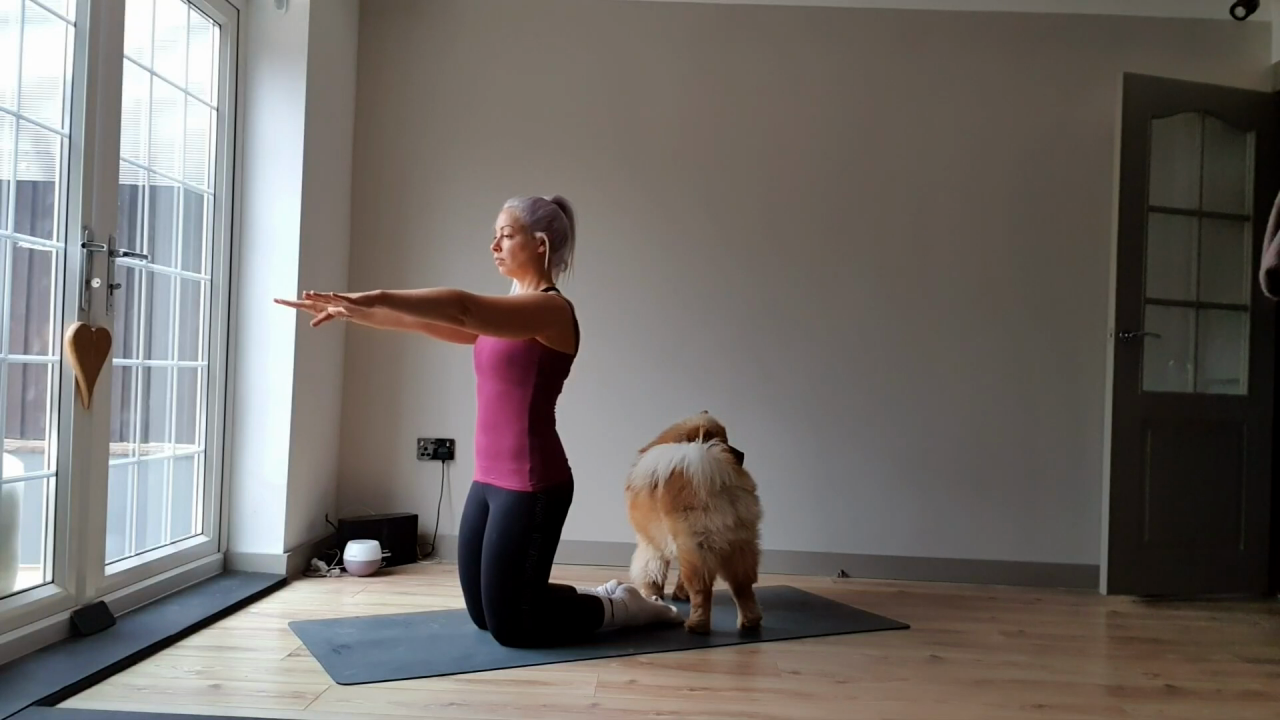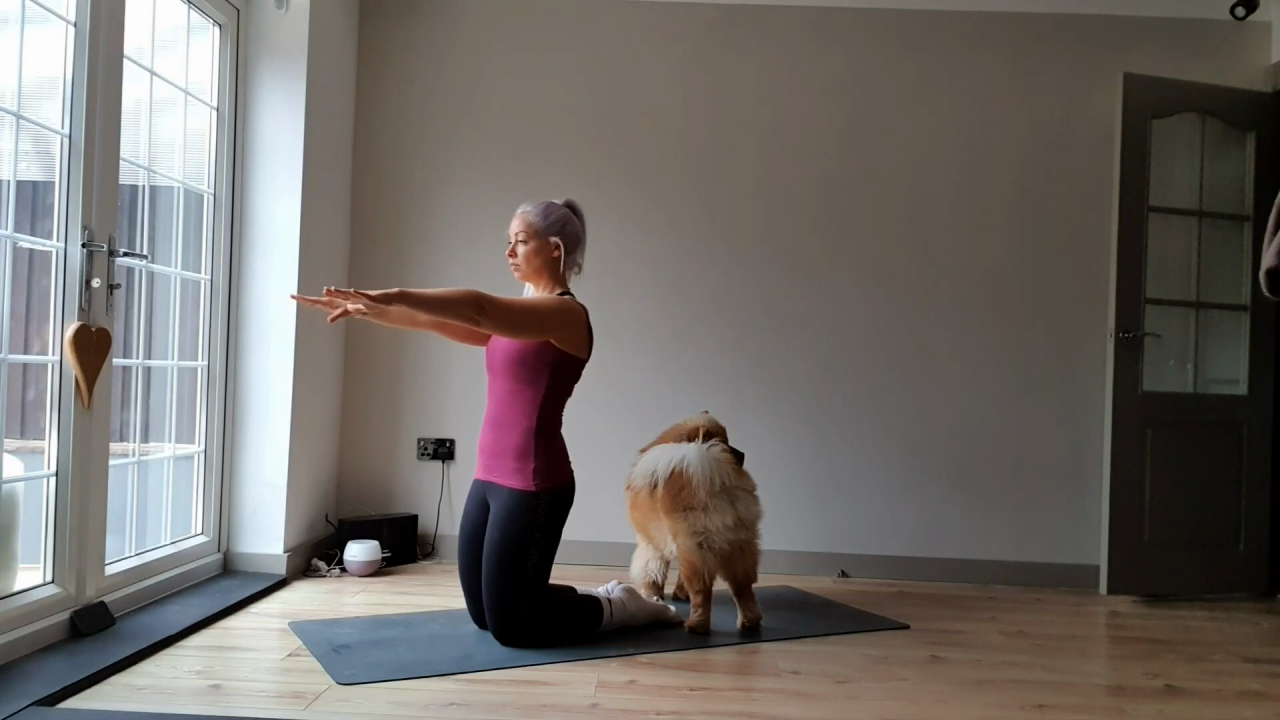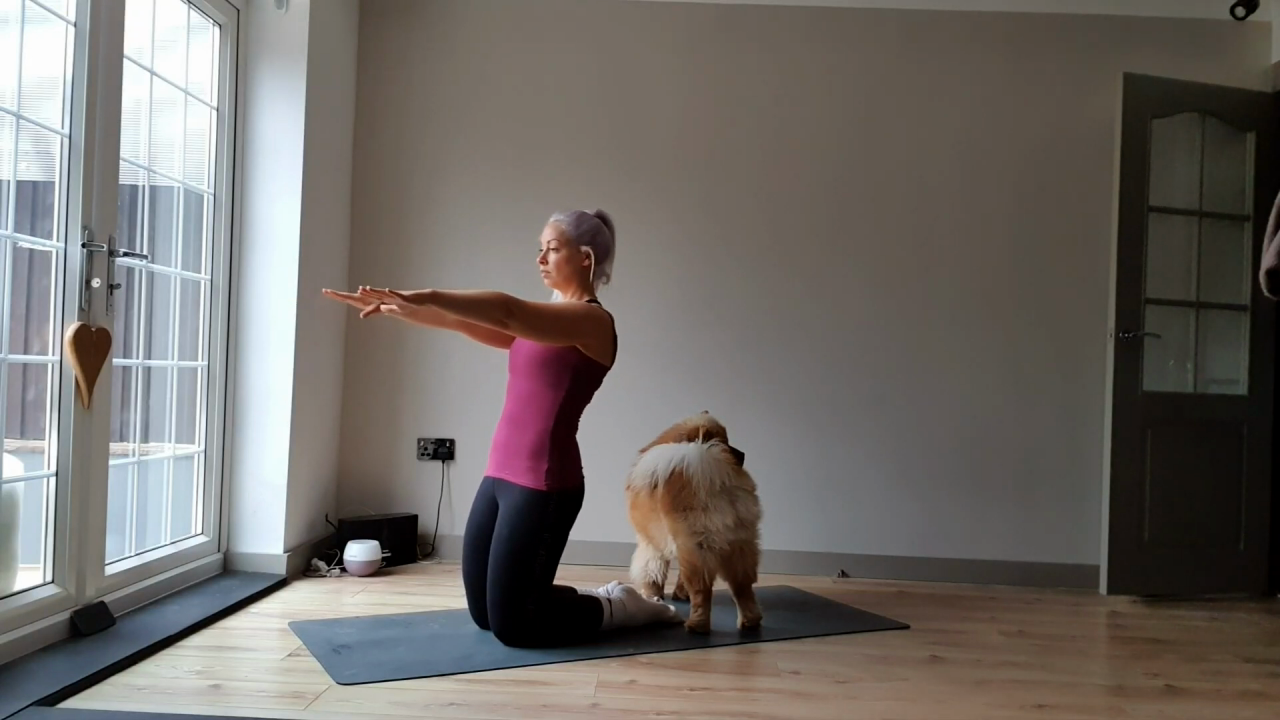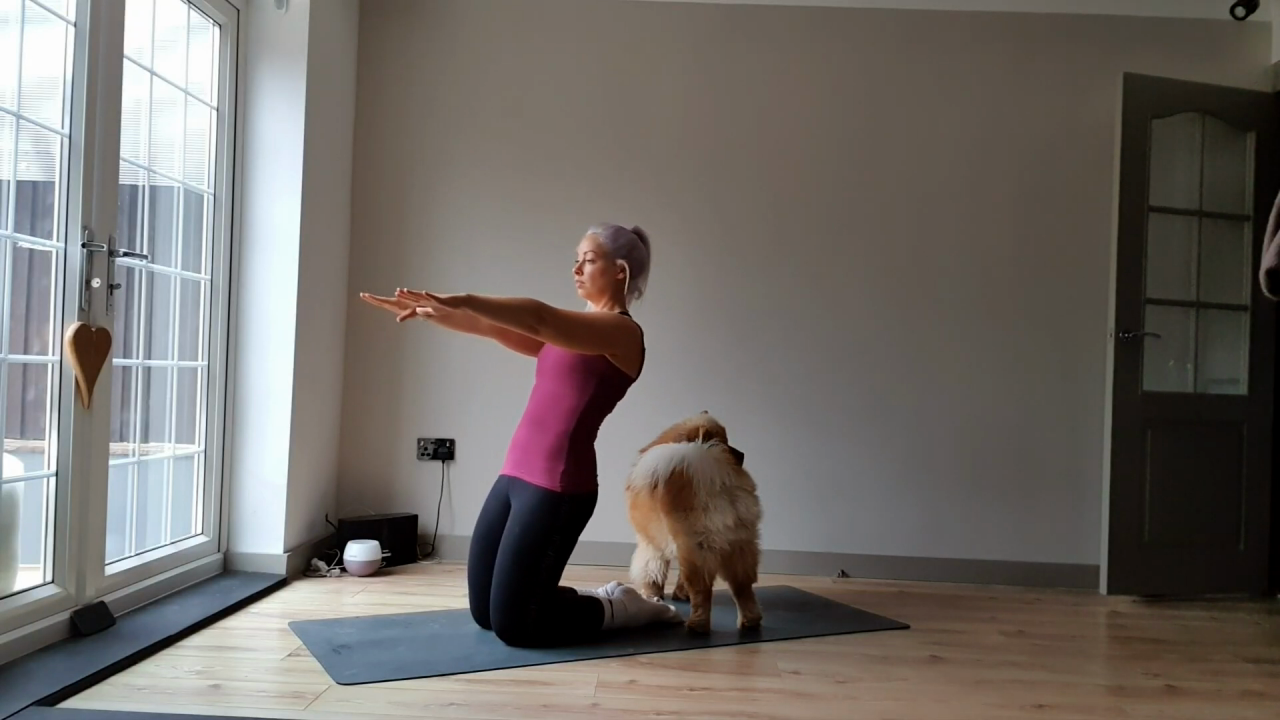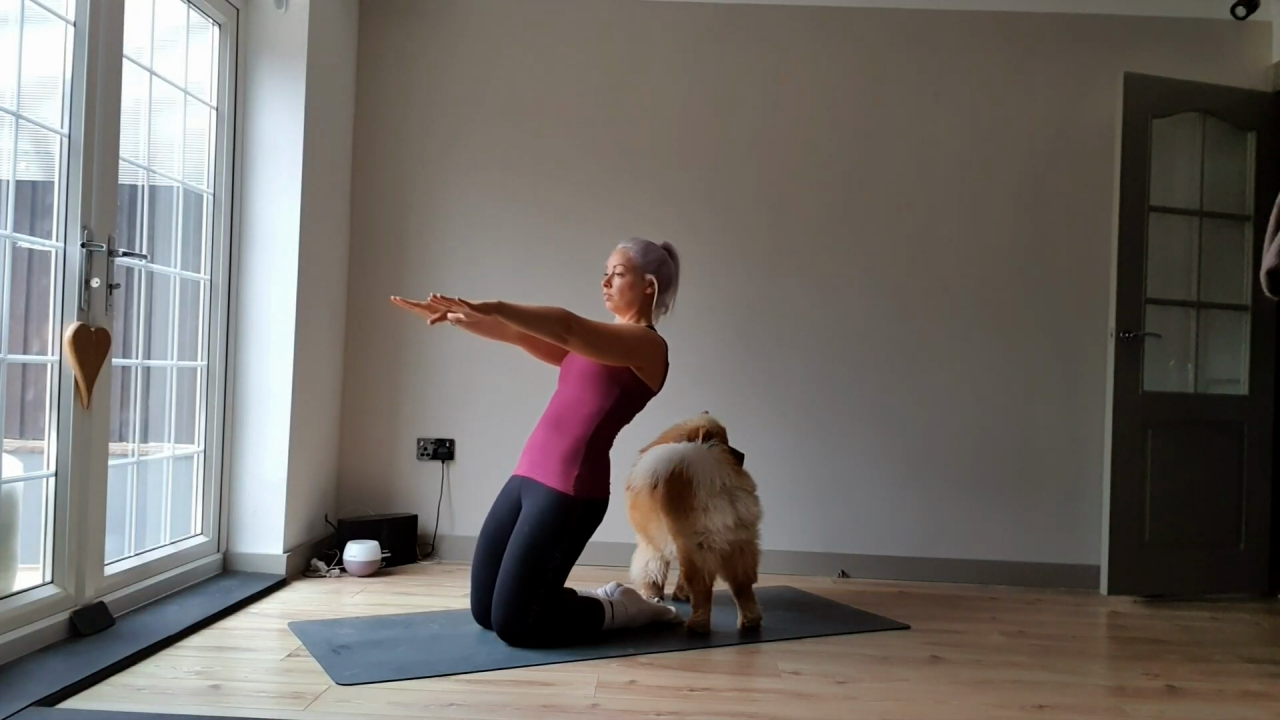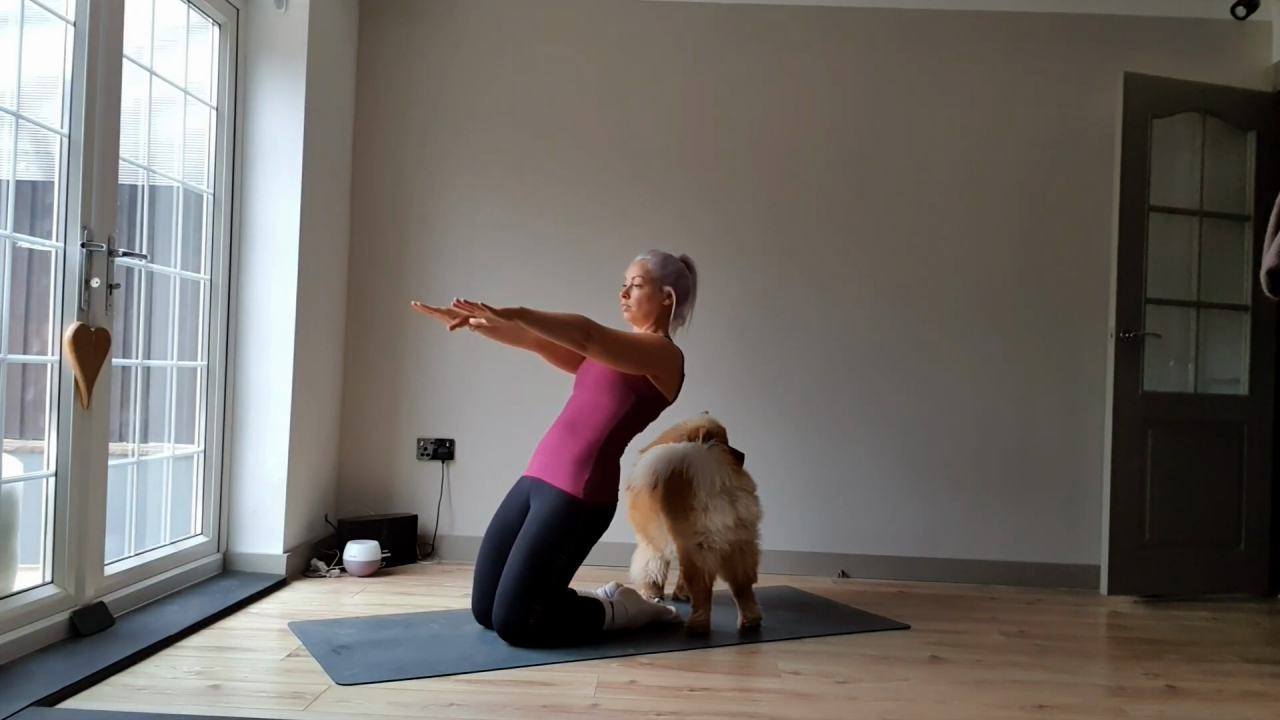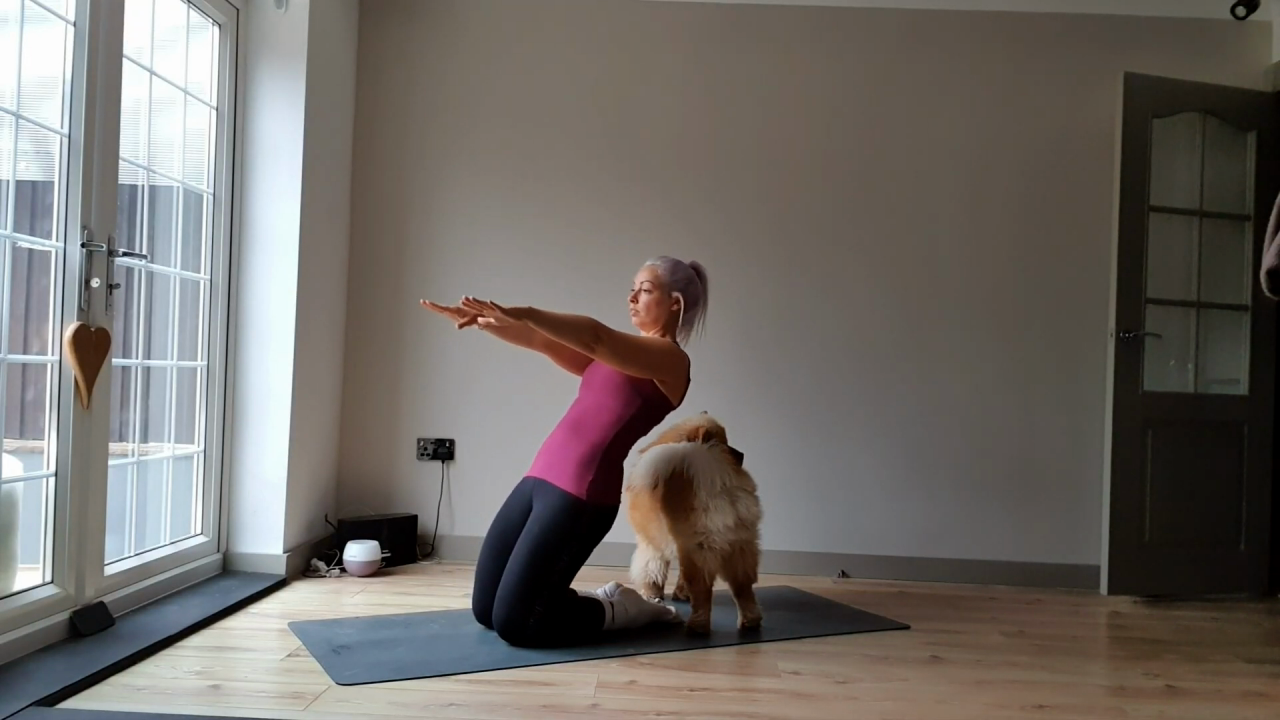
dt=0.7s
person 1, frame 1
left shoulder: (552, 310)
right shoulder: (503, 316)
left elbow: (461, 307)
right elbow: (428, 322)
left wrist: (377, 297)
right wrist: (349, 309)
left hip: (532, 484)
right hip: (490, 480)
left knee: (509, 625)
right knee: (483, 612)
left ankle: (621, 607)
right ankle: (602, 596)
person 1, frame 2
left shoulder: (567, 315)
right shoulder: (516, 318)
left elbow: (477, 308)
right elbow: (439, 322)
left wrist: (395, 294)
right wrist: (366, 309)
left hip: (534, 485)
right hip: (491, 479)
left knee: (510, 625)
right knee: (483, 613)
left ankle: (618, 607)
right ankle: (602, 597)
person 1, frame 3
left shoulder: (593, 322)
right shoulder: (540, 324)
left elbow: (505, 311)
right elbow: (464, 322)
left wrist: (426, 296)
right wrist: (393, 306)
left hip: (544, 485)
right hip: (501, 476)
left knee: (512, 625)
right knee: (484, 612)
left ankle: (620, 608)
right ankle: (601, 598)
person 1, frame 4
left shoulder: (623, 332)
right shoulder: (568, 334)
left elbow: (539, 318)
right elbow: (494, 328)
left wrist: (463, 300)
right wrist: (428, 311)
left hip: (558, 485)
right hip: (516, 475)
left knee: (513, 624)
right knee: (484, 611)
left ankle: (620, 608)
right ankle: (604, 597)
person 1, frame 5
left shoulder: (648, 346)
right shoulder: (593, 344)
left elbow: (566, 327)
right elbow: (519, 335)
left wrist: (494, 307)
right wrist: (455, 315)
left hip: (571, 488)
right hip: (529, 476)
left knee: (514, 623)
right knee: (485, 611)
left ankle: (622, 609)
right ankle: (605, 599)
person 1, frame 6
left shoulder: (664, 355)
right shoulder: (607, 354)
left elbow: (586, 334)
right elbow: (536, 341)
left wrist: (515, 313)
right wrist: (474, 321)
left hip: (580, 490)
right hip: (538, 477)
left knee: (514, 622)
right knee: (485, 610)
left ankle: (621, 609)
right ankle: (606, 599)
person 1, frame 7
left shoulder: (671, 360)
right shoulder: (614, 356)
left elbow: (594, 336)
right elbow: (543, 342)
left wrist: (525, 313)
right wrist: (484, 321)
left hip: (583, 492)
right hip: (541, 479)
left knee: (514, 622)
right knee: (486, 610)
left ankle: (621, 610)
right ankle: (606, 601)
